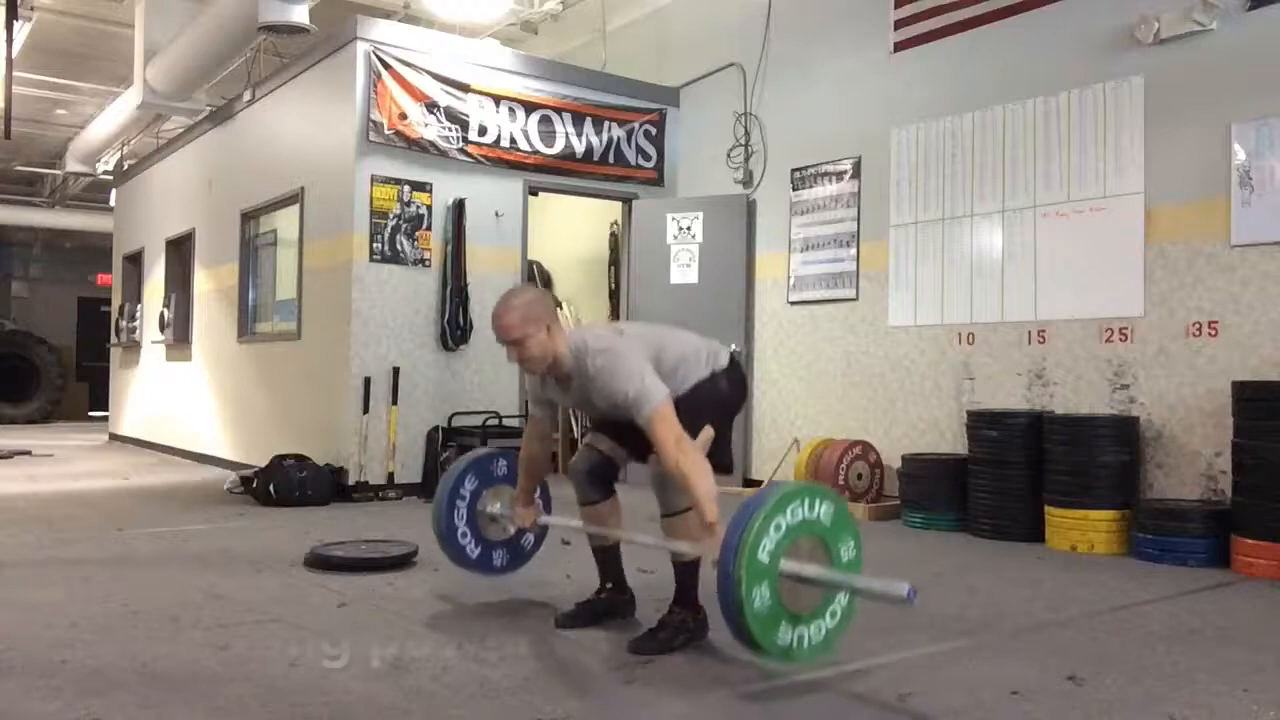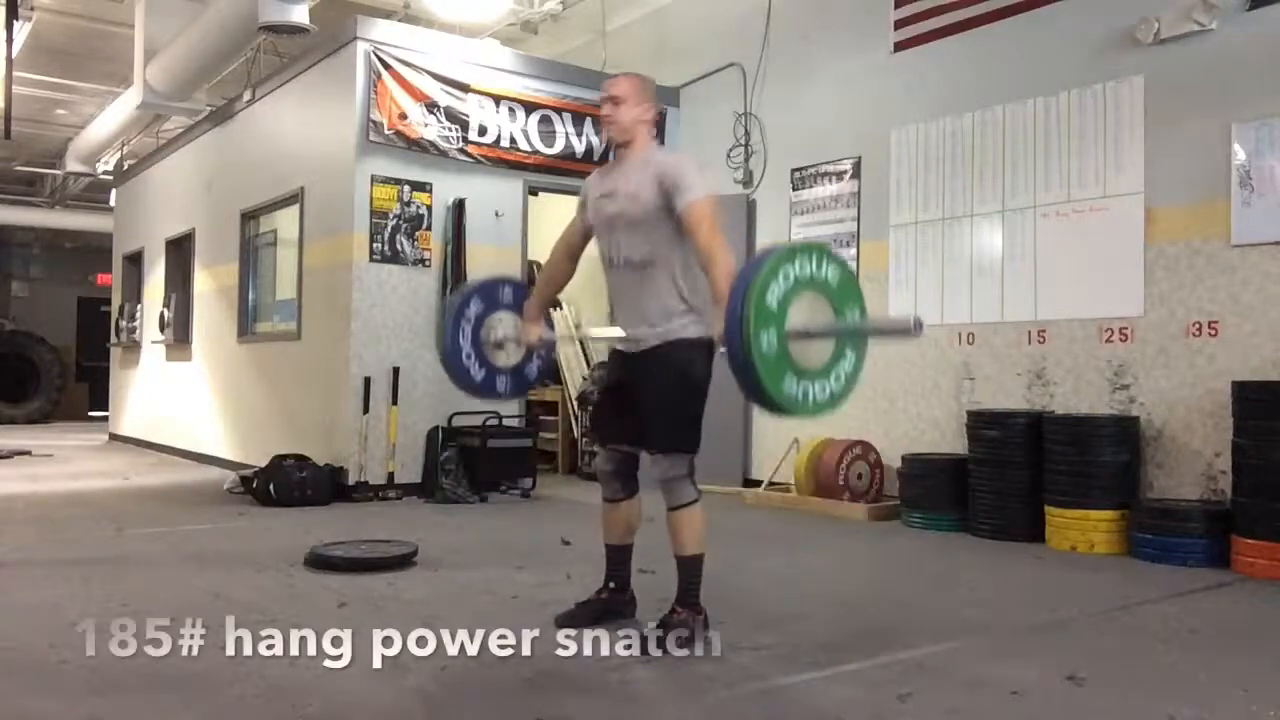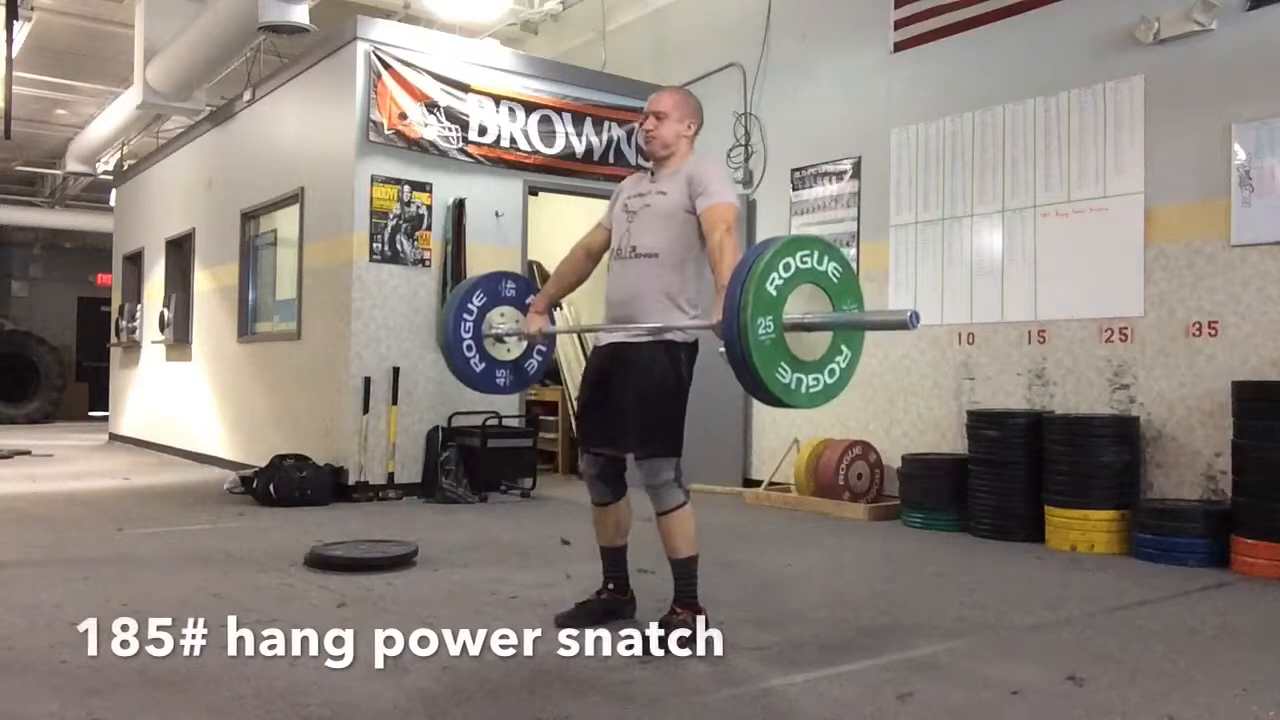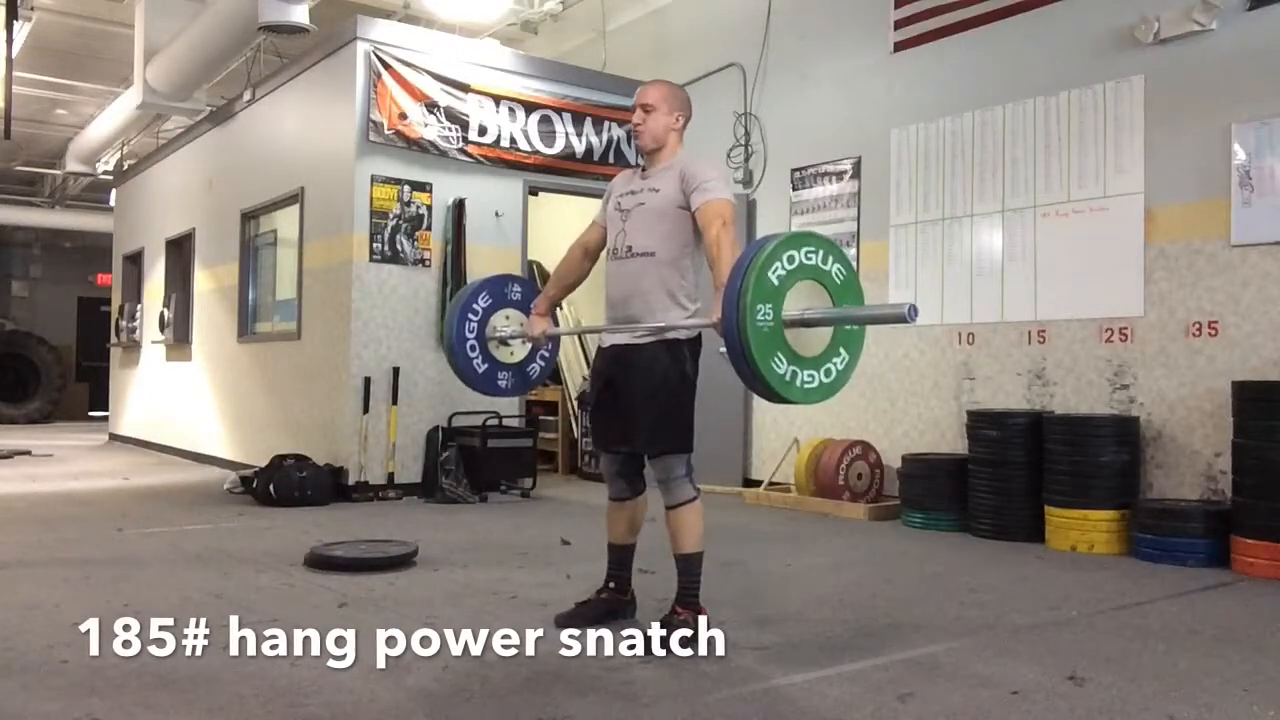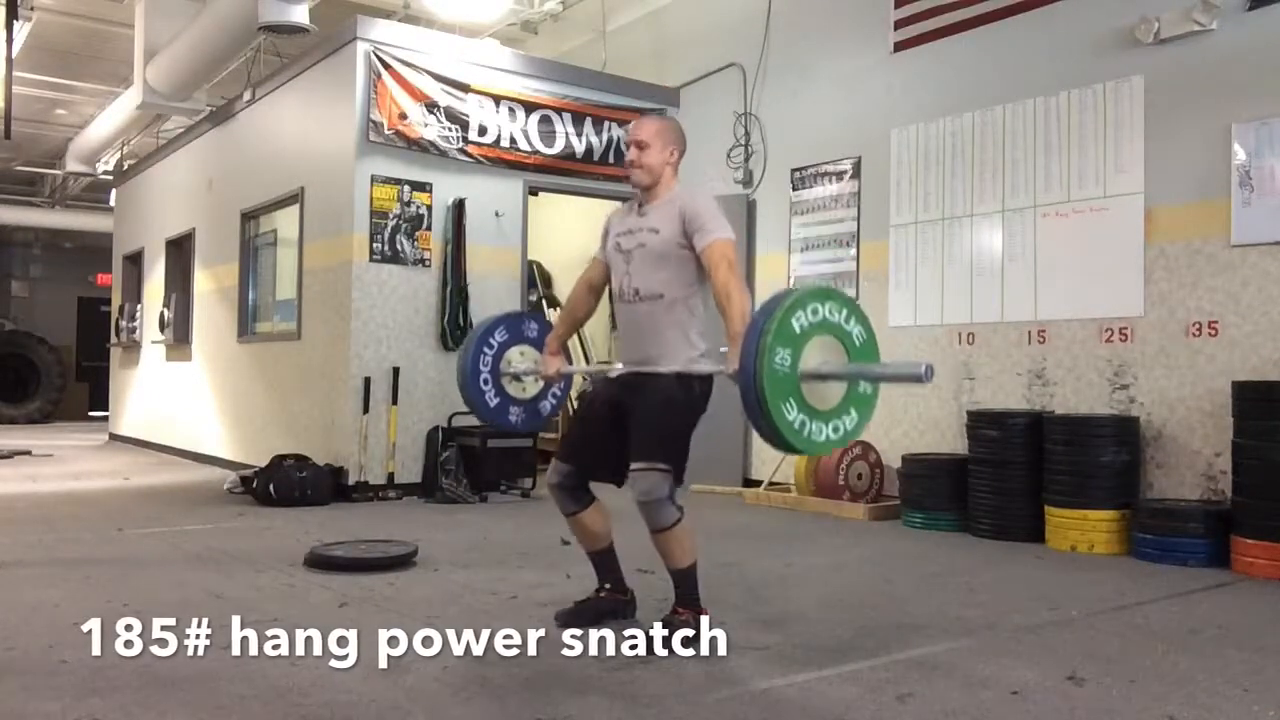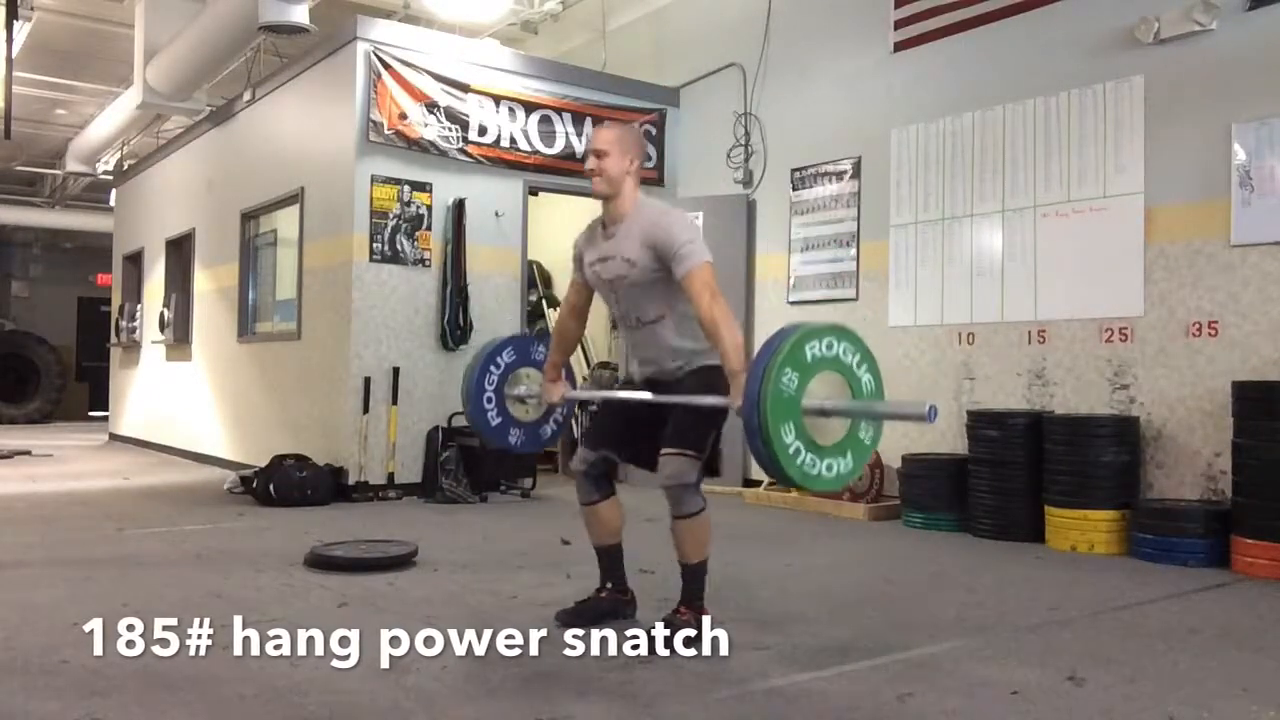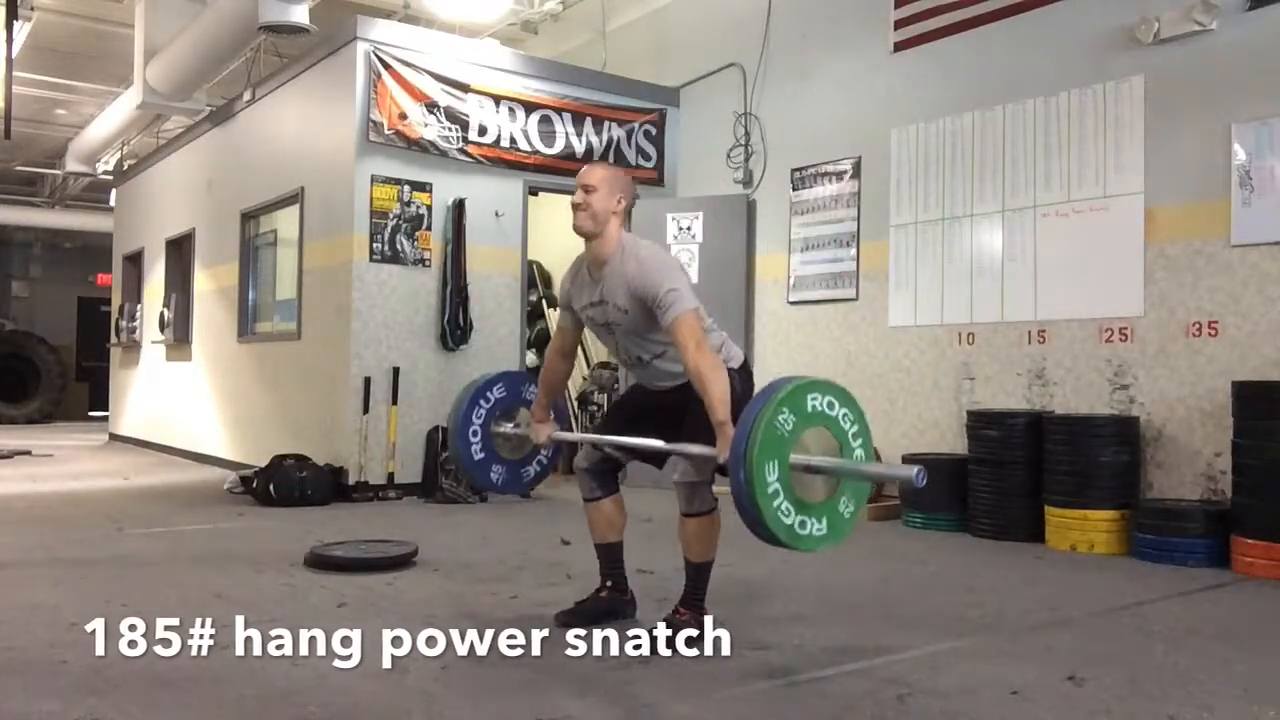
dt=0.5s
person 1, frame 1
left shoulder: (610, 363)
right shoulder: (543, 376)
left elbow: (676, 449)
right elbow: (536, 442)
left wrist: (713, 530)
right wrist: (524, 502)
left hip: (708, 379)
right hip: (651, 394)
left knee: (667, 473)
right knee: (587, 466)
left ankle: (688, 612)
right ankle: (613, 591)
person 1, frame 2
left shoulder: (669, 167)
right shoulder: (597, 183)
left elbow: (709, 233)
right elbow: (566, 252)
left wrist: (729, 309)
right wrist: (533, 315)
left hip: (681, 341)
right hip: (631, 346)
left knee: (672, 469)
right knee: (613, 466)
left ankle: (690, 609)
right ankle: (616, 590)
person 1, frame 3
left shoulder: (703, 177)
right shoulder: (629, 187)
left elbow: (722, 234)
right elbow: (588, 249)
left wrist: (727, 302)
right wrist: (540, 304)
left hip: (661, 344)
right hip: (610, 343)
left knee: (659, 473)
right knee: (598, 469)
left ankle: (688, 609)
right ankle: (616, 591)
person 1, frame 4
left shoulder: (695, 175)
right shoulder: (620, 185)
left elbow: (719, 230)
right elbow: (584, 250)
left wrist: (725, 298)
right wrist: (541, 308)
left hip: (666, 344)
right hip: (615, 345)
left knee: (672, 472)
right knee: (619, 472)
left ankle: (689, 608)
right ankle: (617, 591)
person 1, frame 5
left shoulder: (693, 208)
right shoulder: (619, 220)
left elbow: (725, 272)
right elbow: (589, 288)
left wrist: (740, 346)
right wrist: (553, 347)
left hip: (679, 376)
right hip: (623, 375)
left knee: (649, 486)
right knee: (563, 476)
left ankle: (690, 608)
right ankle: (614, 591)
person 1, frame 6
left shoulder: (664, 225)
right shoulder: (588, 240)
left elbow: (709, 302)
right elbow: (574, 311)
left wrist: (739, 380)
right wrist: (553, 373)
left hip: (698, 370)
right hip: (647, 374)
left knee: (677, 475)
right knee: (589, 463)
left ankle: (692, 609)
right ankle: (614, 590)
person 1, frame 7
left shoulder: (649, 267)
right shoulder: (575, 279)
left elbow: (697, 353)
right elbow: (561, 352)
left wrist: (727, 435)
right wrist: (540, 415)
left hip: (714, 381)
right hip: (655, 386)
left knee: (688, 475)
right knee: (592, 463)
left ankle: (692, 611)
right ankle: (614, 592)
